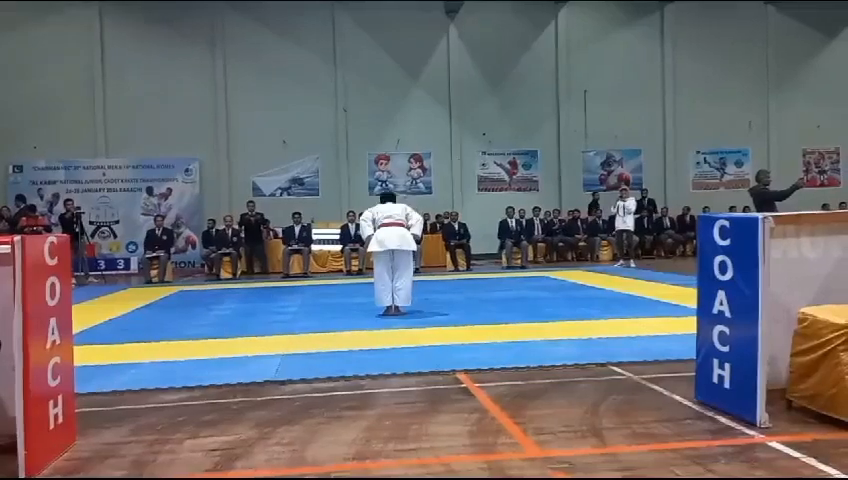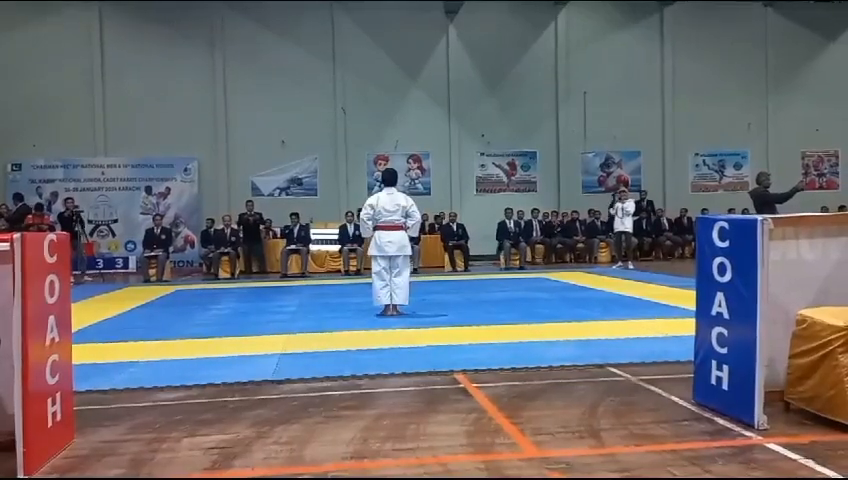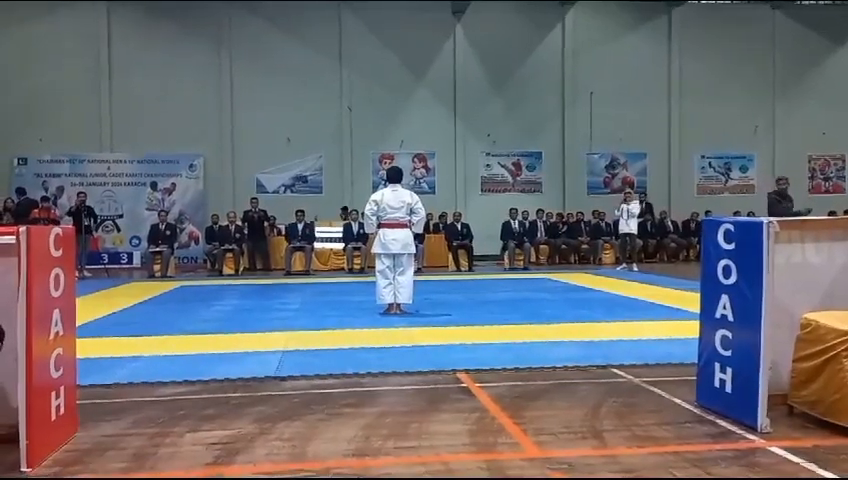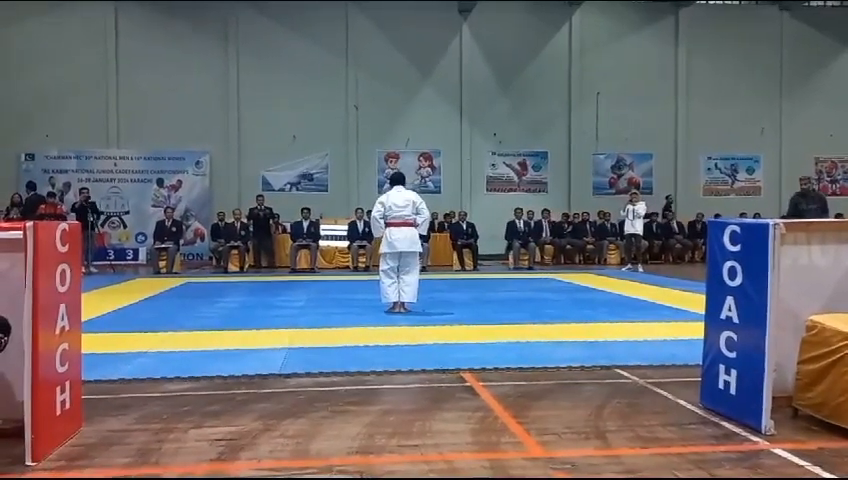
dt=0.7s
person 1, frame 1
left shoulder: (375, 209)
right shoulder: (404, 207)
left elbow: (364, 220)
right elbow: (417, 219)
left wrist: (369, 237)
right wrist: (413, 236)
left hip: (382, 238)
right hip: (402, 237)
left knee: (383, 275)
right knee: (402, 274)
left ankle: (388, 307)
right ankle: (398, 307)
person 1, frame 2
left shoulder: (374, 199)
right shoulder: (404, 198)
left elbow: (364, 217)
right elbow: (416, 217)
left wrist: (370, 234)
right wrist: (408, 233)
left hip: (381, 238)
right hip: (399, 238)
left knee: (381, 274)
right knee: (399, 274)
left ankle: (387, 307)
right ankle: (395, 307)
person 1, frame 3
left shoulder: (378, 195)
right shoulder: (410, 195)
left elbow: (368, 213)
right elbow: (420, 214)
left wrist: (374, 230)
right wrist: (412, 229)
left hip: (385, 236)
right hip: (404, 236)
left knee: (385, 273)
right knee: (404, 272)
left ankle: (390, 305)
right ankle: (399, 305)
person 1, frame 4
left shoulder: (384, 197)
right shoulder: (414, 195)
left elbow: (376, 217)
right elbow: (425, 215)
left wrist: (381, 234)
right wrist: (418, 231)
left hip: (391, 236)
right hip: (410, 236)
left knee: (389, 272)
right knee: (409, 272)
left ankle: (394, 304)
right ankle: (404, 304)
